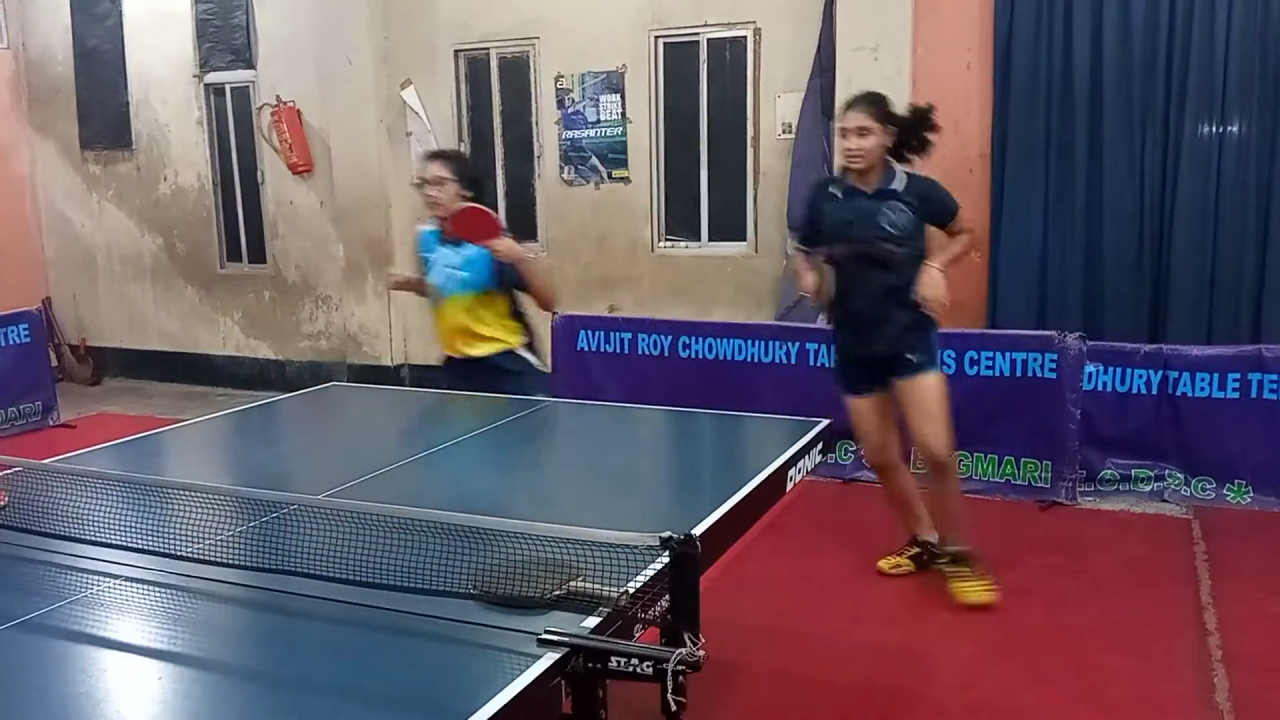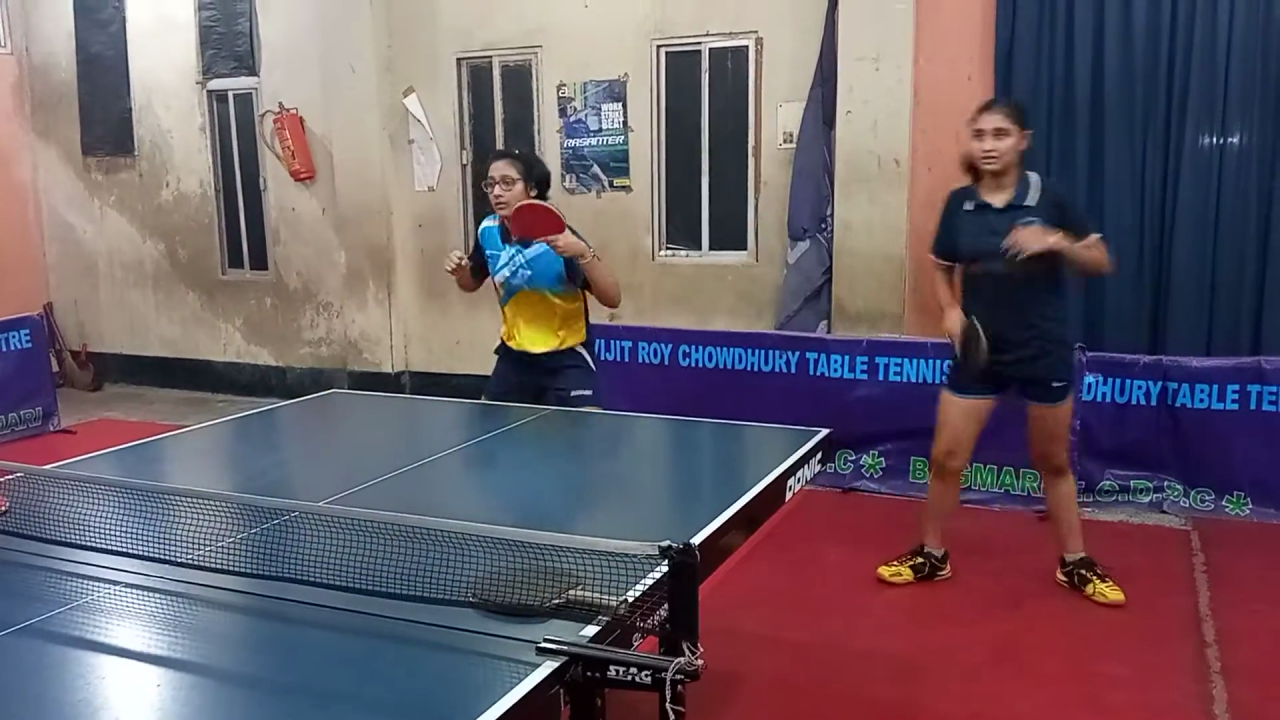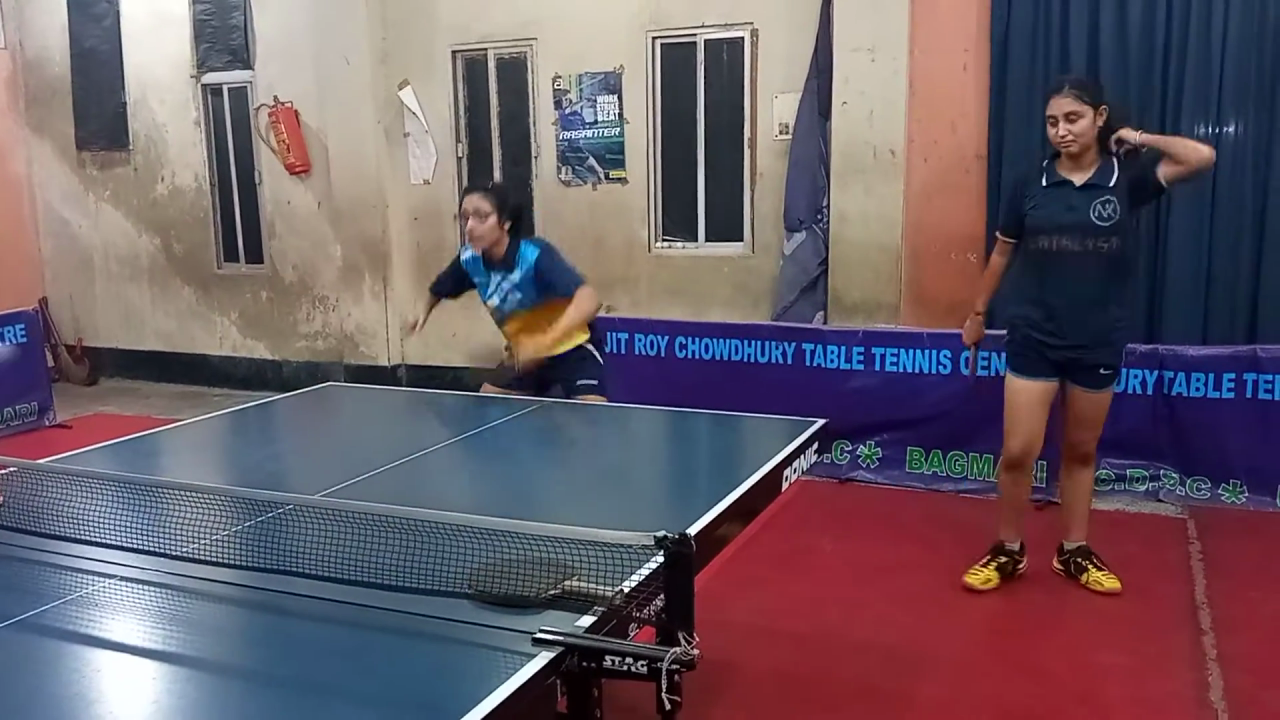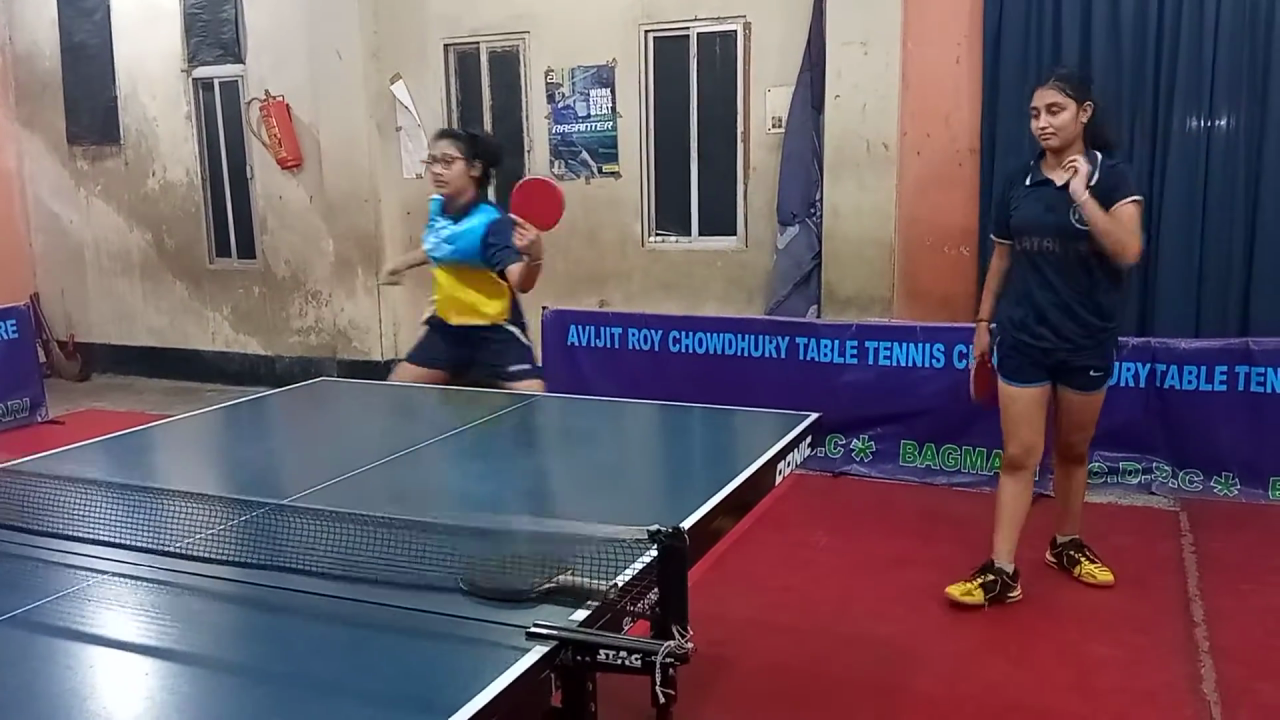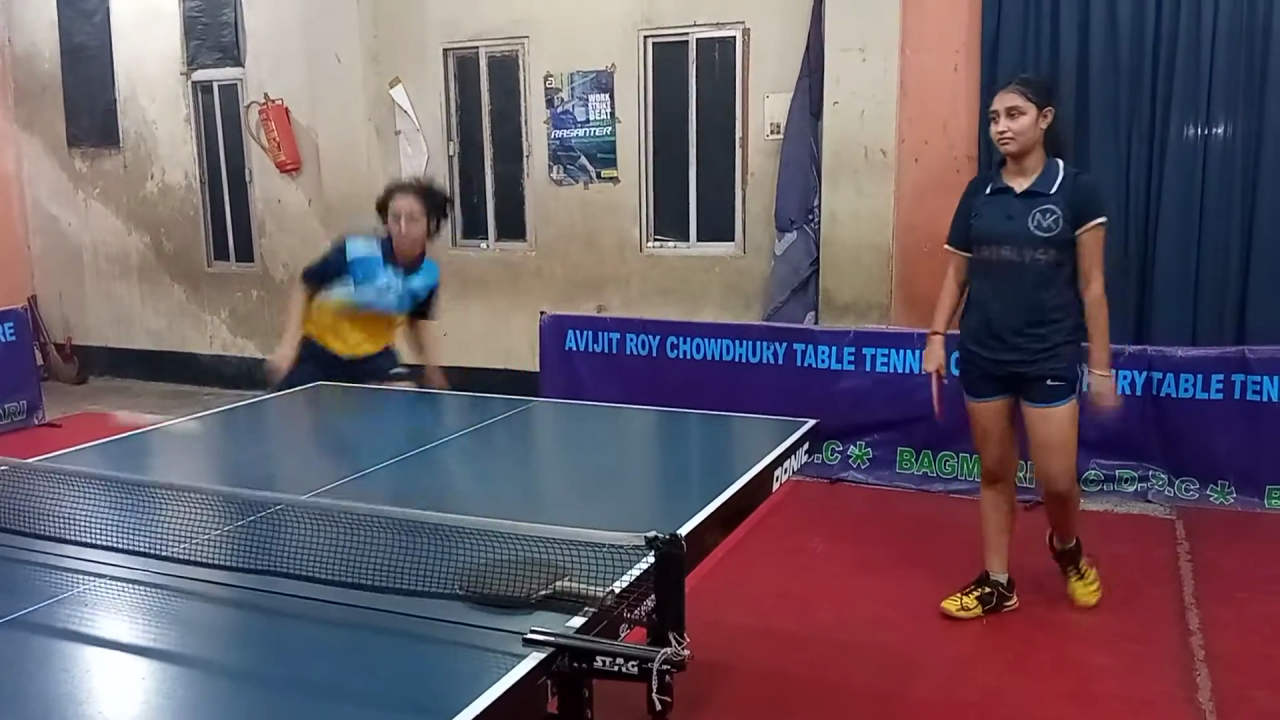
dt=0.4s
person 1, frame 1
left shoulder: (919, 190)
right shoulder: (821, 195)
left elbow: (964, 234)
right elbow: (803, 256)
left wrist: (935, 266)
right wrist: (813, 275)
left hip: (909, 335)
right hip: (850, 342)
left knee: (936, 451)
right knee: (881, 457)
left ankle: (956, 554)
right ankle: (925, 541)
person 1, frame 2
left shoulder: (1049, 201)
right shoulder: (958, 205)
left elbow: (1103, 264)
right elbow: (944, 273)
left wrist: (1054, 242)
right wrist: (953, 314)
left hip: (1045, 355)
right hip: (978, 354)
left knee: (1055, 462)
right knee: (945, 459)
left ankle: (1076, 562)
right ankle: (931, 555)
person 1, frame 3
left shoulder: (1129, 176)
right shoulder: (1030, 183)
left elbow: (1202, 156)
right elbow: (1002, 254)
left wrist: (1140, 139)
right wrist: (977, 314)
left hip: (1098, 342)
right hip: (1033, 338)
left knee: (1080, 451)
right knee: (1018, 452)
left ankle: (1073, 551)
right ankle: (1008, 549)
person 1, frame 4
left shoulder: (1112, 176)
right shoulder: (1017, 183)
left elbow: (1128, 253)
left wrist: (1082, 193)
right wrist: (983, 323)
left hip: (1087, 342)
right hip: (1021, 340)
left knee: (1072, 450)
right knee: (1018, 457)
left ankle: (1066, 544)
right ankle: (1000, 572)
person 1, frame 5
left shoulder: (1076, 190)
right shoulder: (977, 193)
left elbow: (1091, 280)
right elbow: (958, 273)
left wrist: (1099, 359)
right wrist: (936, 338)
left hip: (1049, 357)
right hip: (982, 355)
left knee: (1058, 481)
right knee: (996, 473)
left ankle: (1068, 548)
right ankle: (996, 583)
person 2, frame 1
left shoulder: (493, 241)
right shoulder: (427, 237)
left elbow: (548, 301)
left wrist: (522, 257)
right wrist: (410, 283)
left hip: (508, 359)
right hip: (459, 363)
person 2, frame 2
left shoulder: (560, 239)
right shoulder: (488, 232)
left elbow: (612, 299)
right elbow: (471, 284)
left wrist: (584, 253)
right wrist: (459, 271)
left hip: (566, 357)
right hip: (515, 354)
person 2, frame 3
left shoulder: (536, 256)
right shoulder: (469, 261)
left elbow: (589, 300)
right elbow: (436, 293)
left wrist: (543, 342)
right wrist: (420, 313)
left hip: (572, 354)
right hip: (526, 358)
person 2, frame 4
left shoulder: (491, 222)
right shoulder: (437, 205)
left elbow: (521, 283)
left wrist: (531, 255)
right wrist: (400, 264)
left hip: (494, 329)
right hip: (446, 325)
person 2, frame 5
left shoulder: (428, 274)
right shoulder: (354, 253)
right elbow: (305, 287)
left wrist: (430, 368)
right wrist: (289, 340)
left hip: (373, 354)
right hip: (322, 351)
